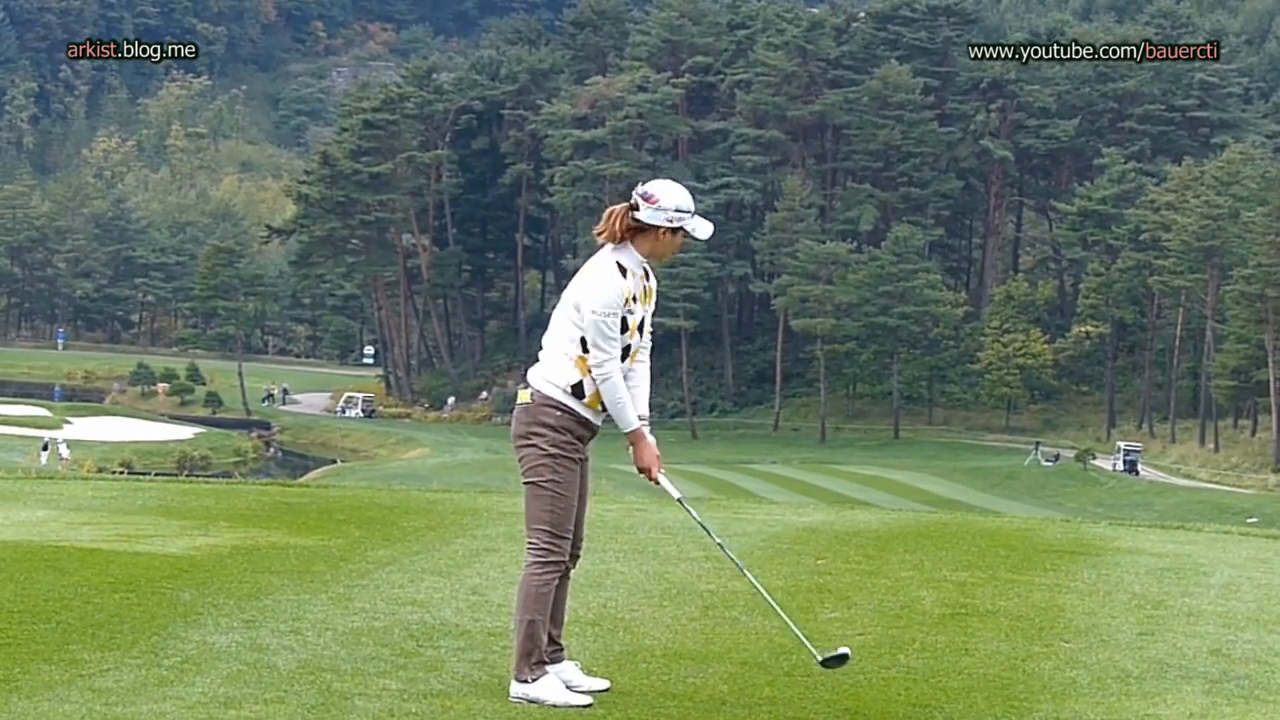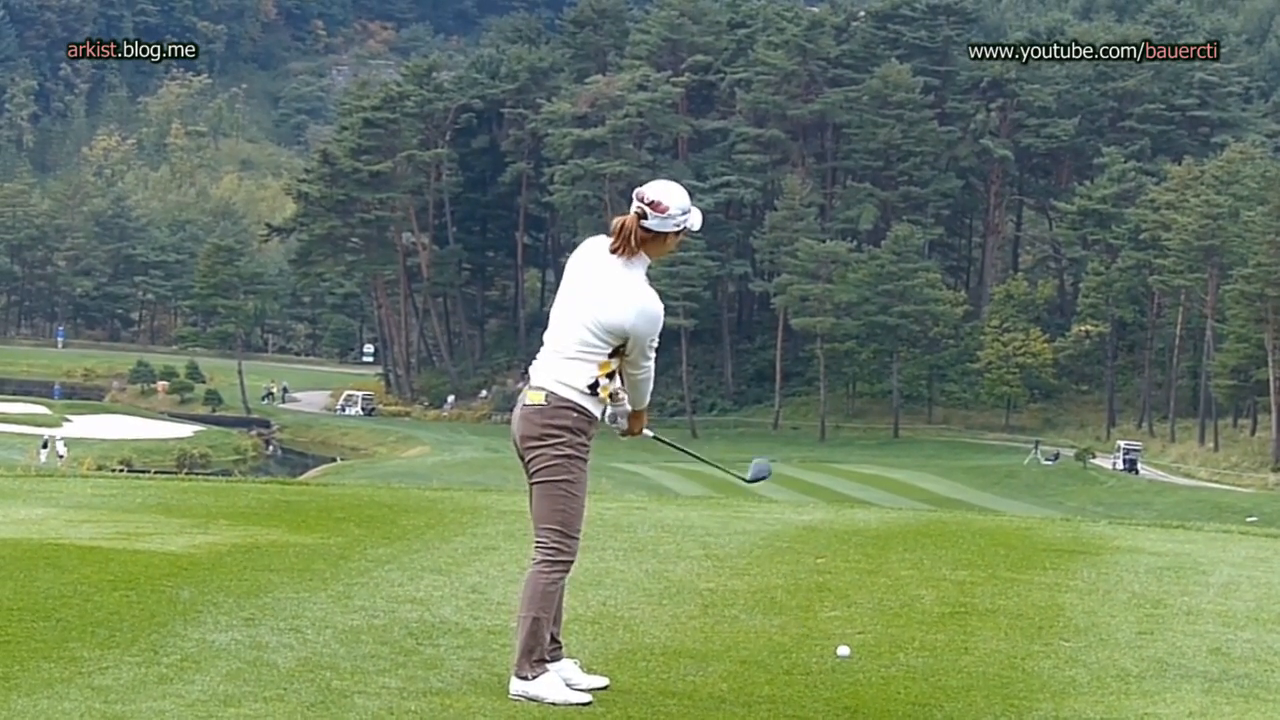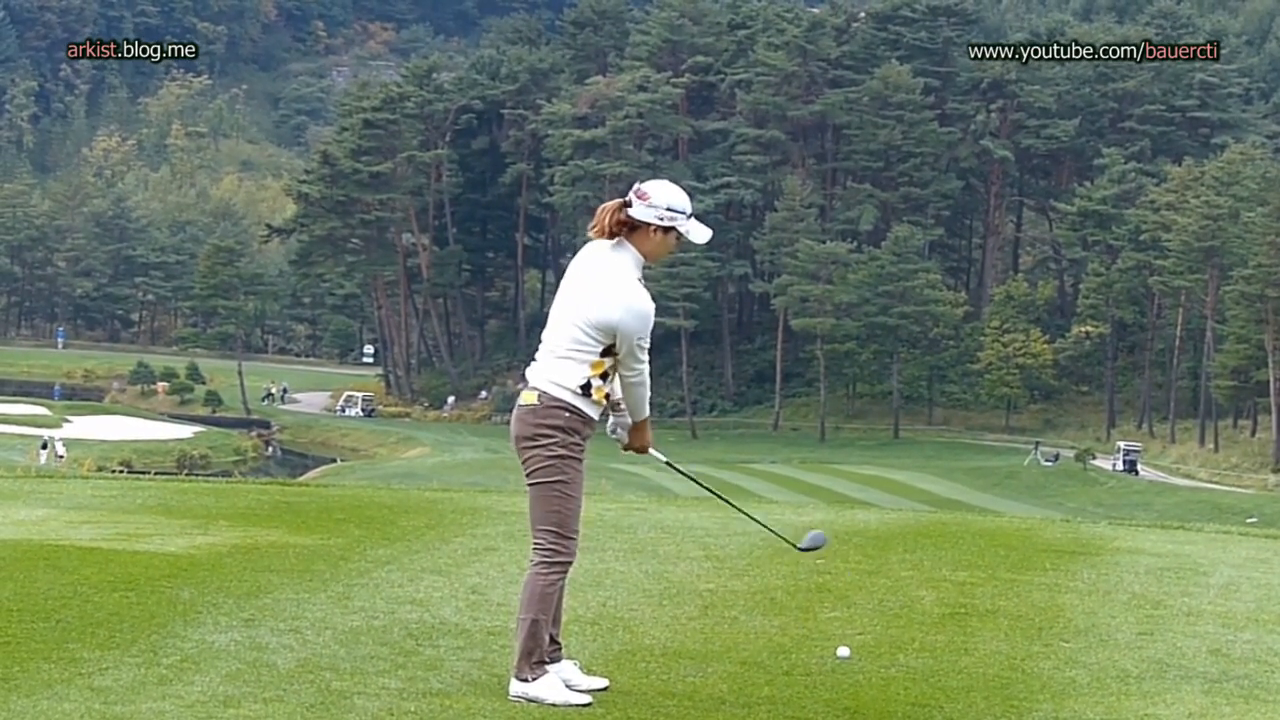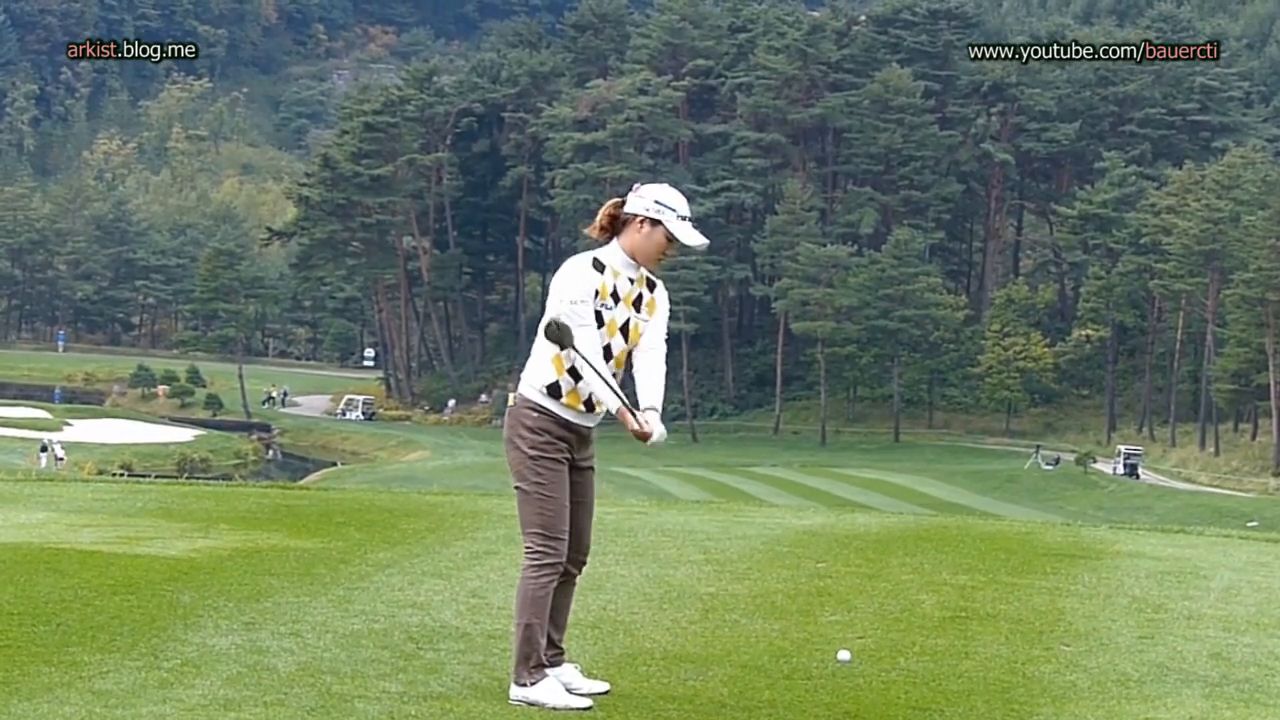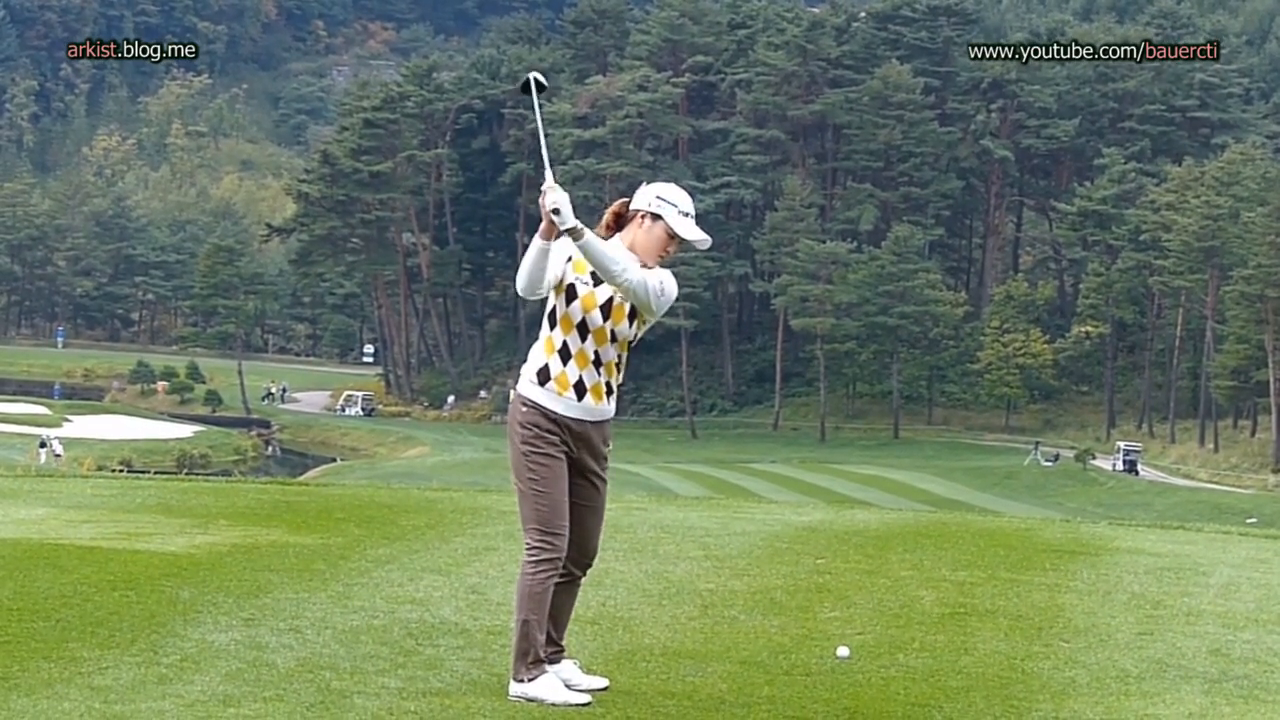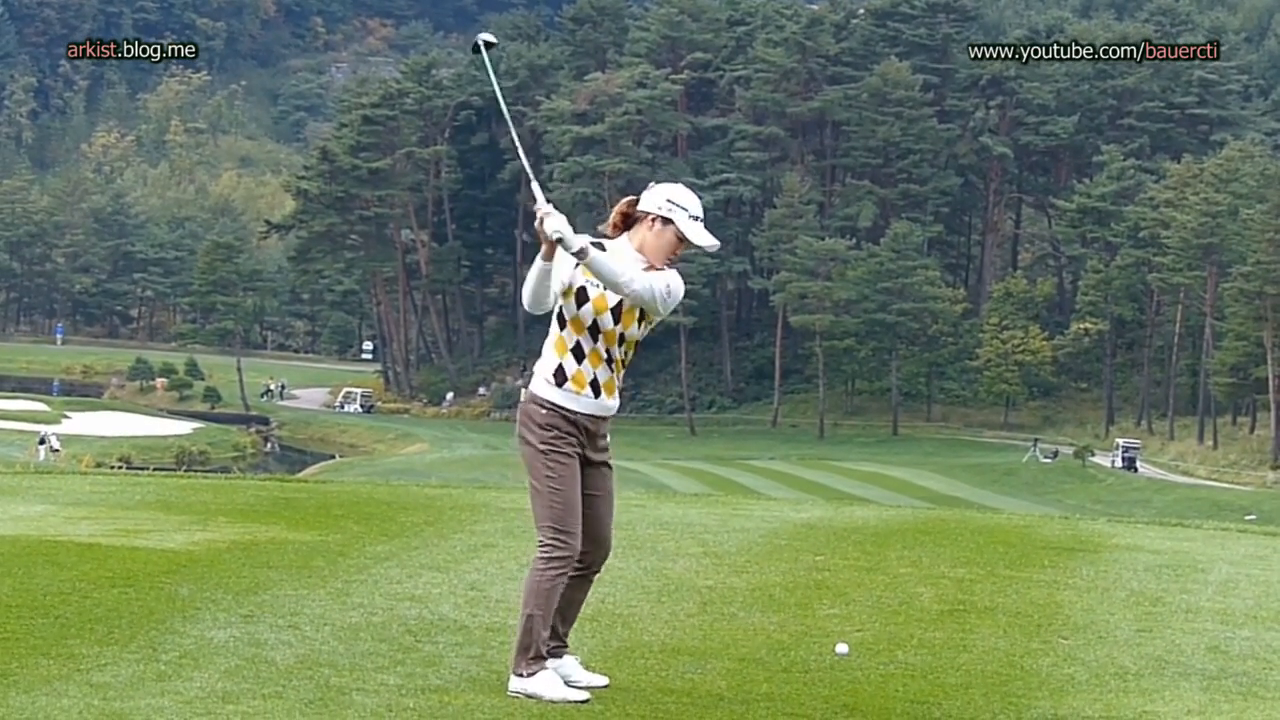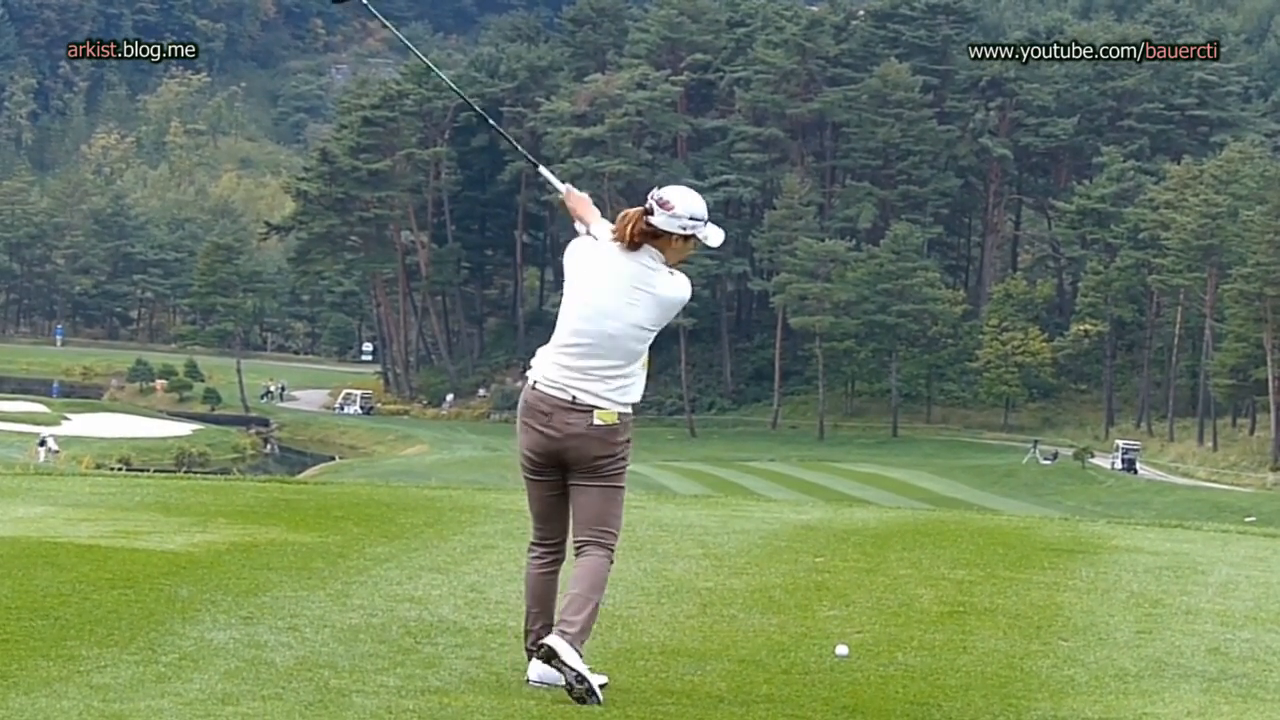
dt=0.4s
person 1, frame 1
left shoulder: (644, 280)
right shoulder: (605, 278)
left elbow: (637, 359)
right elbow: (605, 369)
left wrist: (644, 427)
right wrist: (636, 437)
left hip: (574, 425)
right hip: (551, 419)
left knee: (565, 553)
right knee: (549, 551)
left ankle: (551, 661)
right ankle: (528, 675)
person 1, frame 2
left shoulder: (592, 251)
right shoulder: (642, 304)
right elbow: (638, 368)
left wrist: (617, 399)
right wrist: (638, 411)
left hip: (543, 408)
right hip: (562, 422)
left knee: (560, 548)
right knee: (556, 550)
left ankle: (550, 658)
right ankle: (528, 672)
person 1, frame 3
left shoulder: (595, 253)
right shoulder: (633, 301)
right elbow: (634, 369)
left wrist: (615, 405)
right wrist: (639, 422)
left hip: (545, 411)
right hip: (555, 422)
left knee: (557, 549)
right knee: (554, 550)
left ankle: (550, 660)
right ankle: (527, 674)
person 1, frame 4
left shoulder: (654, 293)
right shoulder: (581, 272)
left elbow: (651, 357)
right elbow: (587, 357)
left wrist: (650, 413)
right wrist: (620, 409)
left hip: (576, 432)
right hip: (539, 422)
left knee: (572, 556)
right knee: (546, 553)
left ankle: (552, 663)
right ankle: (527, 678)
person 1, frame 5
left shoulder: (660, 285)
right shoulder: (567, 255)
left elbow: (619, 277)
right elbow: (528, 288)
left wrist: (573, 227)
right wrist: (547, 229)
left hip: (593, 428)
right hip: (540, 416)
left knee: (580, 554)
right knee: (547, 548)
left ankle: (551, 659)
right ankle: (527, 674)
person 1, frame 6
left shoulder: (667, 286)
right shoulder: (577, 256)
left elbow: (630, 284)
right elbow: (534, 301)
left wrist: (575, 243)
right wrist: (548, 249)
left hip: (594, 424)
right hip: (551, 414)
left knee: (594, 547)
right knee: (561, 545)
left ankle: (552, 654)
right ankle: (528, 669)
person 1, frame 7
left shoulder: (586, 254)
right shoulder: (674, 290)
left wrist: (589, 219)
right wrist: (597, 223)
left hip: (539, 409)
right hip: (600, 427)
left knee: (546, 542)
right knee: (596, 547)
left ankle: (543, 655)
right ankle: (567, 639)
